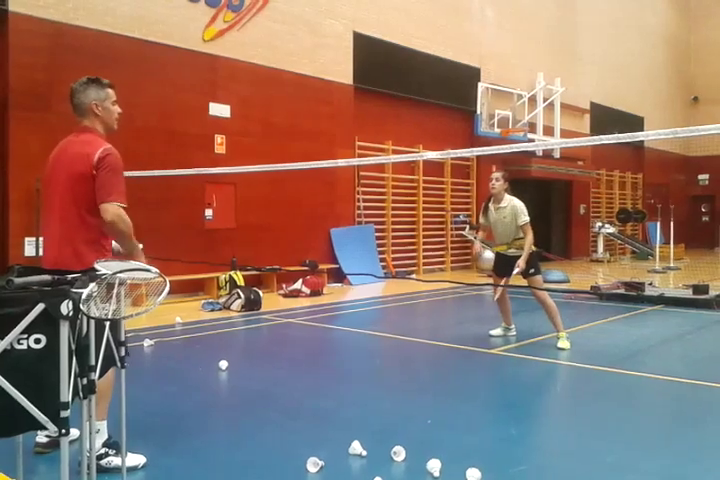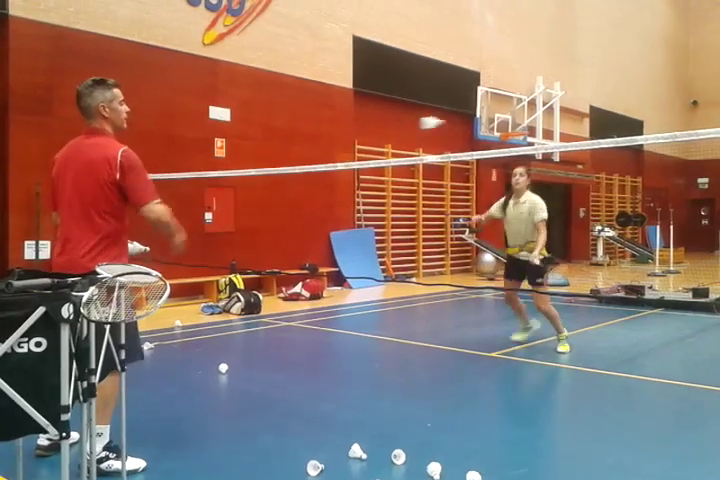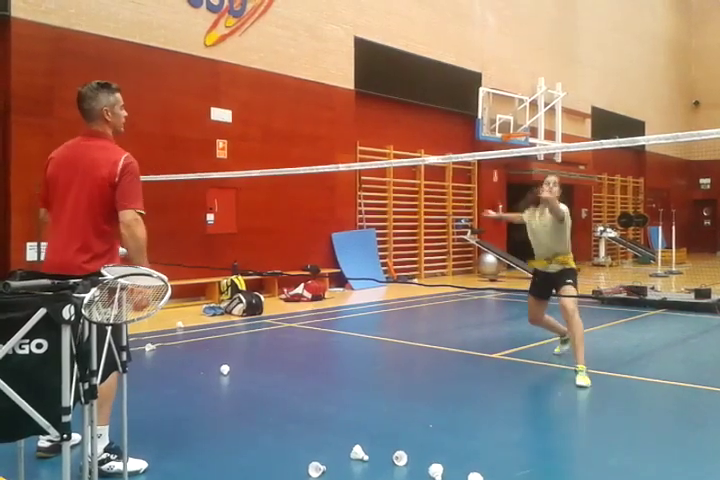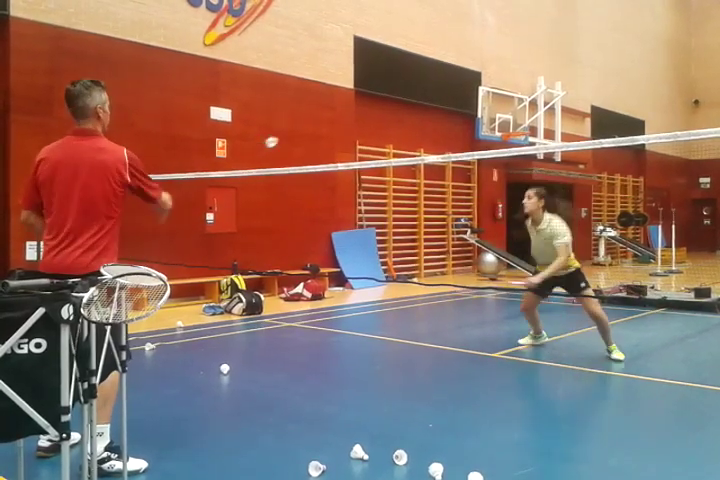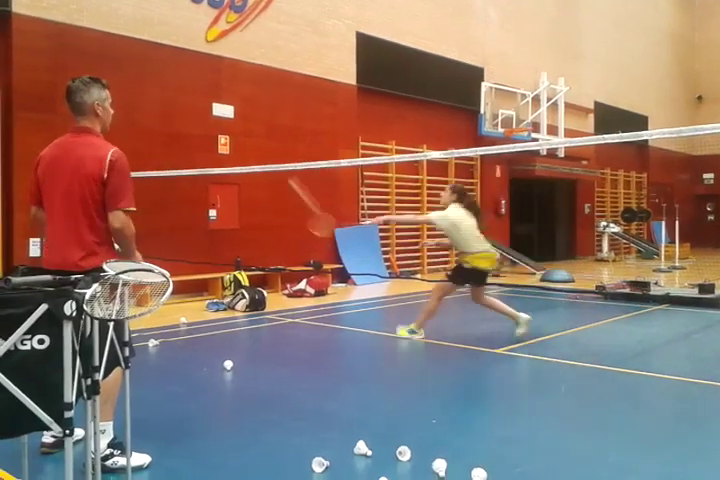
dt=0.5s
person 1, frame 1
left shoulder: (60, 150)
right shoulder: (102, 153)
right elbow: (113, 214)
right wrist: (134, 251)
left hip: (57, 266)
right hip: (89, 269)
right knee: (107, 356)
left ankle: (51, 430)
right ankle: (100, 446)
person 1, frame 2
left shoulder: (64, 155)
right shoulder: (119, 155)
left elbow: (59, 216)
right elbow: (155, 211)
right wrist: (176, 232)
left hip: (66, 269)
right knee: (111, 361)
left ankle: (51, 434)
right ankle: (100, 451)
person 1, frame 3
left shoulder: (58, 156)
right shoulder: (120, 161)
left elbow: (44, 214)
right elbow: (130, 223)
left hip: (56, 272)
right hip: (96, 274)
right knee: (107, 362)
left ankle: (50, 434)
right ankle: (101, 451)
person 1, frame 4
left shoulder: (46, 156)
right shoulder: (120, 158)
left elbow: (29, 217)
right elbow: (163, 203)
right wrist: (166, 200)
left hip: (54, 272)
right hip: (95, 274)
right knee: (109, 362)
left ankle: (50, 435)
right ankle: (102, 450)
person 1, frame 5
left shoulder: (47, 154)
right shoulder: (110, 157)
left elbow: (37, 214)
right elbow: (119, 223)
right wrist: (133, 256)
left hip: (55, 269)
right hip: (95, 271)
right knee: (111, 358)
left ankle: (54, 430)
right ankle: (105, 446)
person 2, frame 1
left shoulder: (516, 205)
right shoulder: (487, 207)
left elbow: (529, 234)
right elbow: (483, 229)
left wrist: (523, 259)
right wrist: (478, 241)
left hip: (523, 252)
right hip: (502, 253)
left knee: (540, 294)
right knee: (499, 291)
left ankle: (562, 334)
right ankle: (508, 326)
person 2, frame 2
left shoulder: (536, 202)
right shoulder: (504, 203)
left elbow: (542, 231)
right elbow: (486, 218)
left wrist: (536, 252)
right wrist: (478, 218)
left hip: (532, 256)
right hip: (514, 256)
left knee: (542, 305)
right knee: (510, 297)
left ankle: (562, 335)
right ankle: (528, 324)
person 2, frame 3
left shoulder: (561, 210)
right shoulder: (531, 211)
left elbow: (558, 214)
right elbow: (521, 218)
left wrist: (551, 201)
right wrist: (498, 215)
left hip: (563, 268)
right hip: (541, 270)
left knee: (569, 310)
right knee: (535, 318)
left ankle: (581, 368)
right ankle: (565, 335)
person 2, frame 4
left shoulder: (556, 226)
right shoulder: (530, 223)
left elbow: (563, 259)
left wrist: (540, 278)
left hip: (567, 271)
right hip: (545, 269)
left knee: (595, 312)
right knee: (526, 308)
left ankle: (611, 346)
right ankle: (538, 335)
person 2, frame 5
left shoulder: (447, 214)
right shoulder: (464, 212)
left elbow: (416, 219)
left wrist: (387, 218)
right wrist: (443, 242)
left hip: (474, 262)
right hip: (485, 259)
left knee: (438, 293)
right knee: (478, 297)
left ankle: (415, 329)
right ankle: (518, 317)
